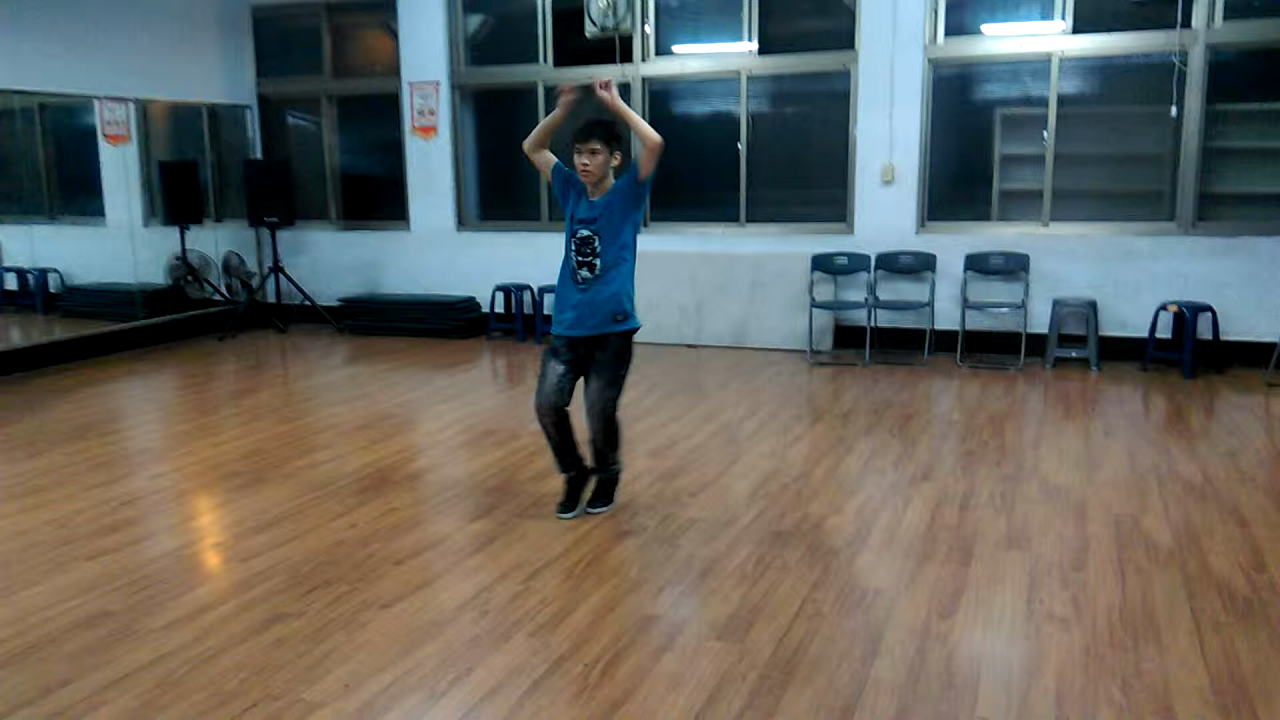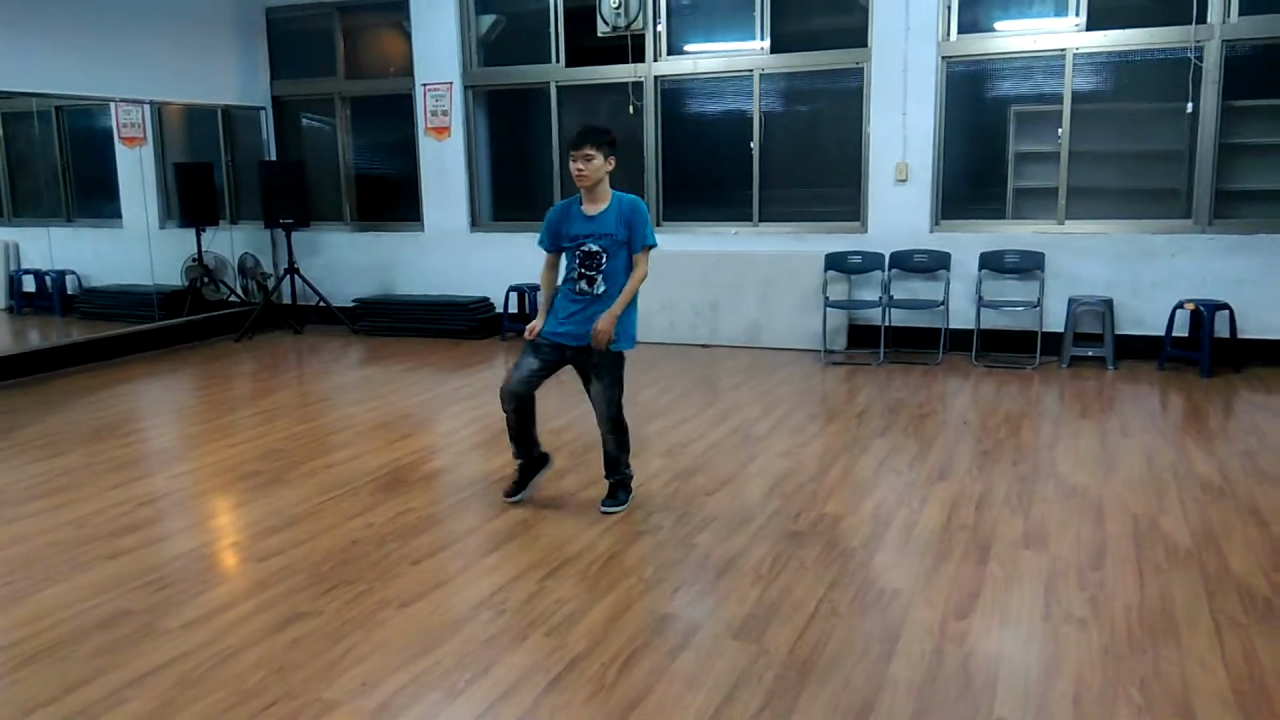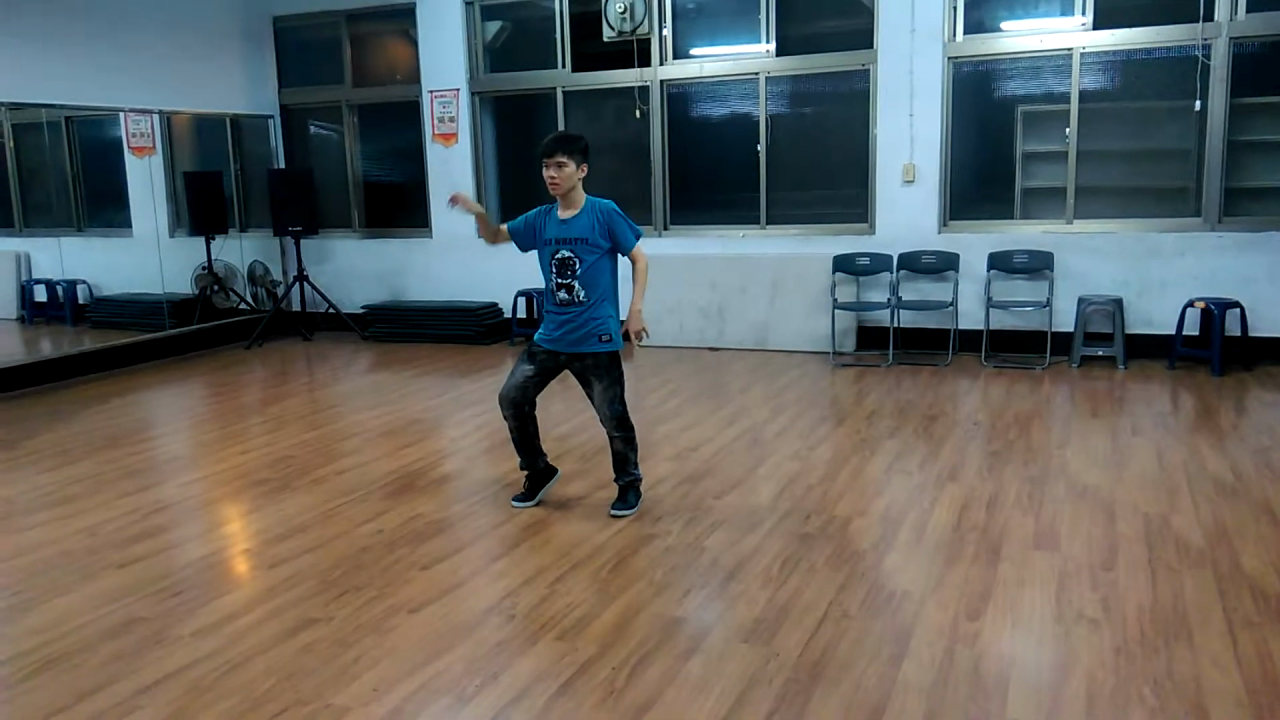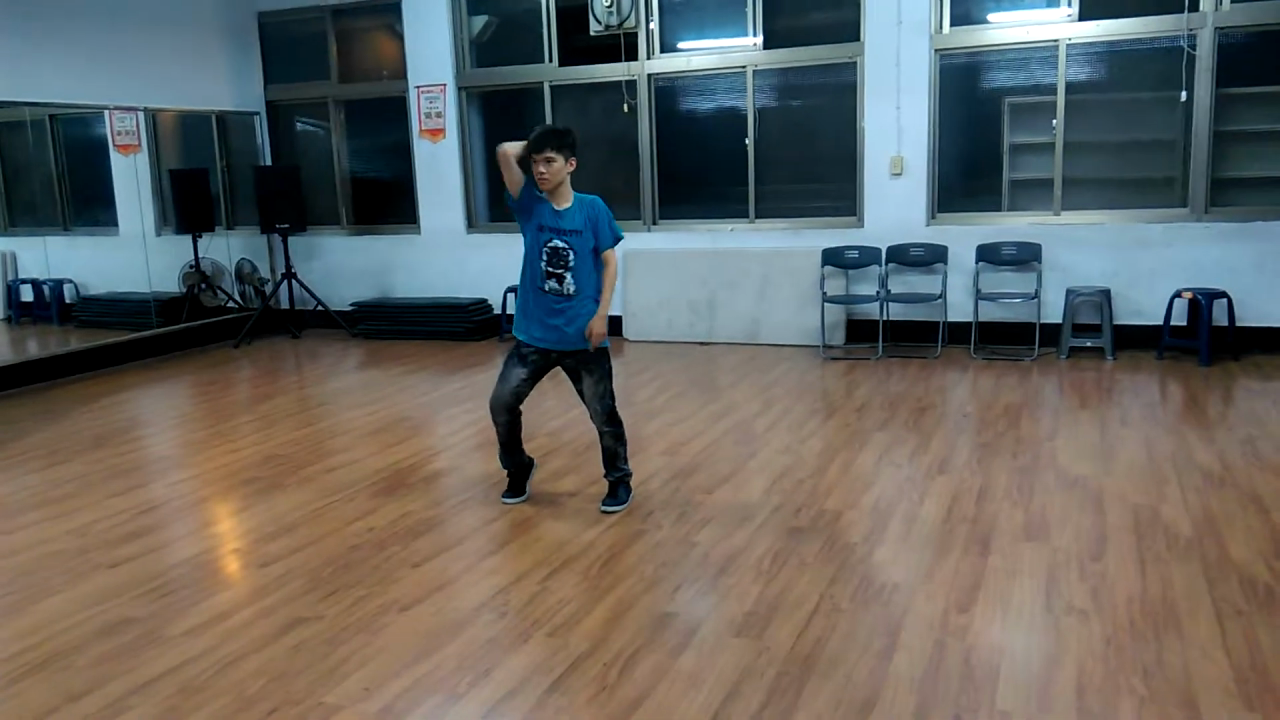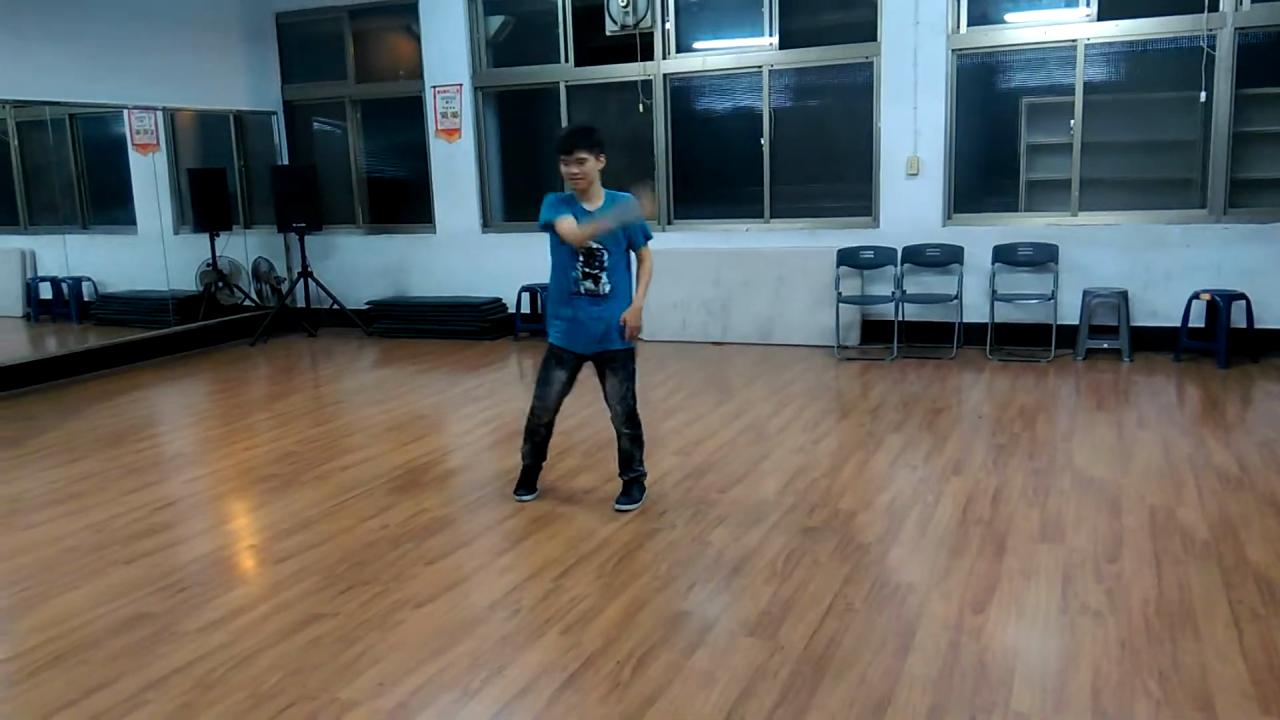
dt=1s
person 1, frame 1
left shoulder: (628, 195)
right shoulder: (570, 191)
left elbow: (653, 143)
right elbow: (531, 147)
left wrist: (615, 102)
right wrist: (563, 107)
left hip: (612, 325)
right hip: (568, 323)
left knee: (600, 411)
right knee: (548, 404)
left ankle: (607, 478)
right ankle: (575, 475)
person 1, frame 2
left shoulder: (631, 209)
right shoulder: (560, 214)
left elbow: (642, 266)
left wrist: (614, 313)
right wrist: (542, 315)
left hip: (604, 332)
right hip: (559, 327)
left knee: (608, 414)
right knee: (514, 390)
left ankle: (619, 481)
right ankle: (531, 461)
person 1, frame 3
left shoulder: (604, 213)
right shoulder: (540, 219)
left elbow: (638, 258)
right elbow: (495, 236)
left wrist: (635, 308)
right wrist: (476, 212)
left hip: (596, 338)
right hip: (551, 335)
left knee: (612, 415)
right knee: (512, 398)
left ankle: (629, 484)
right ankle: (539, 471)
person 1, frame 4
left shoulder: (592, 208)
right shoulder: (528, 204)
left elbow: (609, 262)
right elbow: (505, 154)
left wrist: (602, 313)
right wrist: (529, 144)
left hip: (582, 334)
right hip: (534, 333)
left knee: (603, 412)
right knee: (502, 402)
left ankle: (619, 480)
right ankle: (518, 469)
person 1, frame 5
left shoulder: (624, 204)
right shoulder: (554, 205)
left elbow: (644, 258)
right elbow: (575, 235)
left wrist: (637, 306)
right wrist: (624, 214)
left hip: (614, 331)
right hip: (567, 330)
left knee: (623, 412)
right knee: (542, 409)
left ankle: (634, 480)
right ankle: (530, 470)
